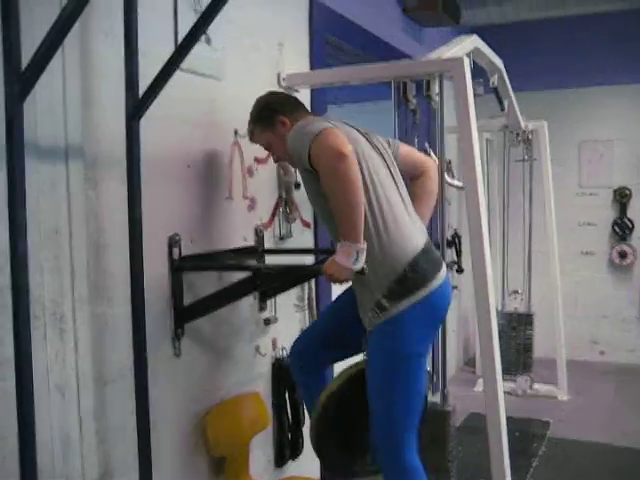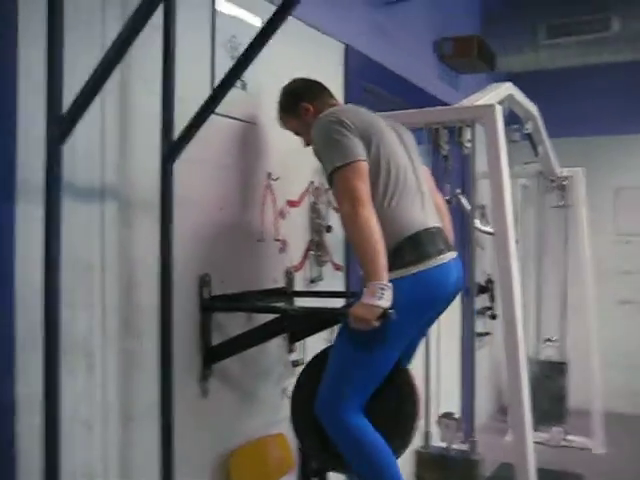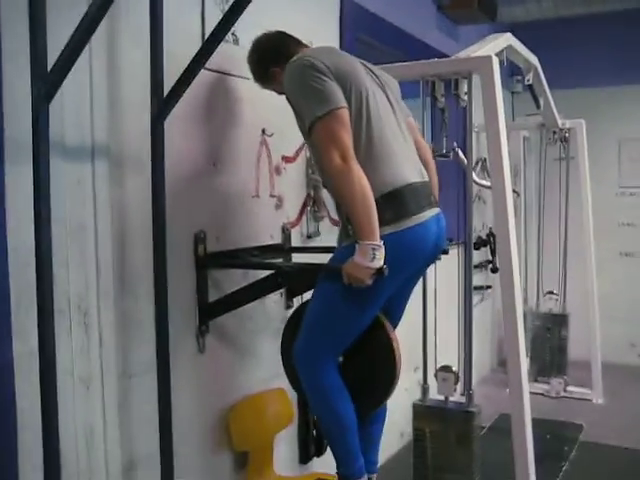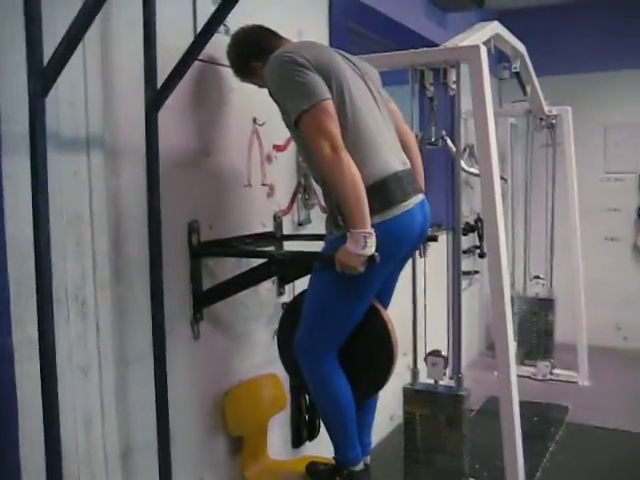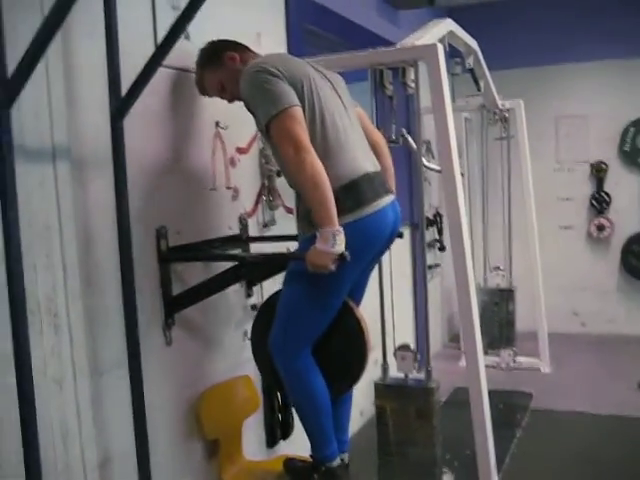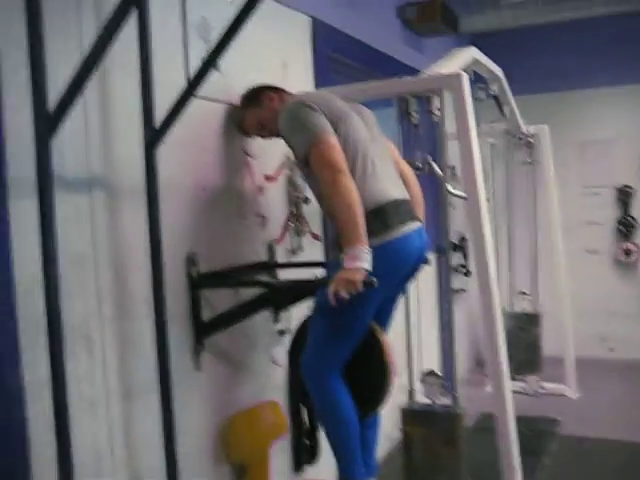
dt=0.5s
person 1, frame 1
left shoulder: (305, 131)
right shoulder: (361, 135)
left elbow: (338, 158)
right elbow: (428, 170)
left wrist: (349, 249)
left hip: (404, 296)
right hip: (396, 282)
left knee: (392, 444)
right knee: (307, 355)
person 1, frame 2
left shoulder: (332, 122)
right shoulder: (384, 126)
left elbow: (357, 207)
right elbow: (436, 202)
left wrist: (375, 292)
left hip: (411, 272)
right hip: (443, 265)
left knee: (335, 407)
right knee: (366, 396)
person 1, frame 3
left shoulder: (304, 69)
right shoulder: (369, 72)
left elbow: (341, 160)
right elbow: (423, 151)
left wrist: (368, 248)
left hip: (390, 230)
right hip: (426, 222)
left knee: (313, 357)
person 1, frame 4
left shoulder: (286, 64)
right shoulder: (347, 62)
left elbow: (331, 150)
right elbow: (405, 135)
left wrist: (359, 236)
left hip: (378, 220)
right hip: (411, 208)
left knee: (314, 349)
person 1, frame 5
left shoulder: (260, 73)
right shoulder: (315, 73)
left elbow: (300, 152)
right elbow: (377, 140)
left wrist: (327, 237)
left hip: (350, 220)
right hip: (381, 210)
left knee: (289, 346)
person 1, frame 6
left shoulder: (296, 109)
right shoulder: (350, 110)
left elbow: (337, 174)
right elbow: (406, 173)
left wrist: (355, 258)
left hip: (378, 242)
right hip: (408, 235)
left knee: (320, 368)
